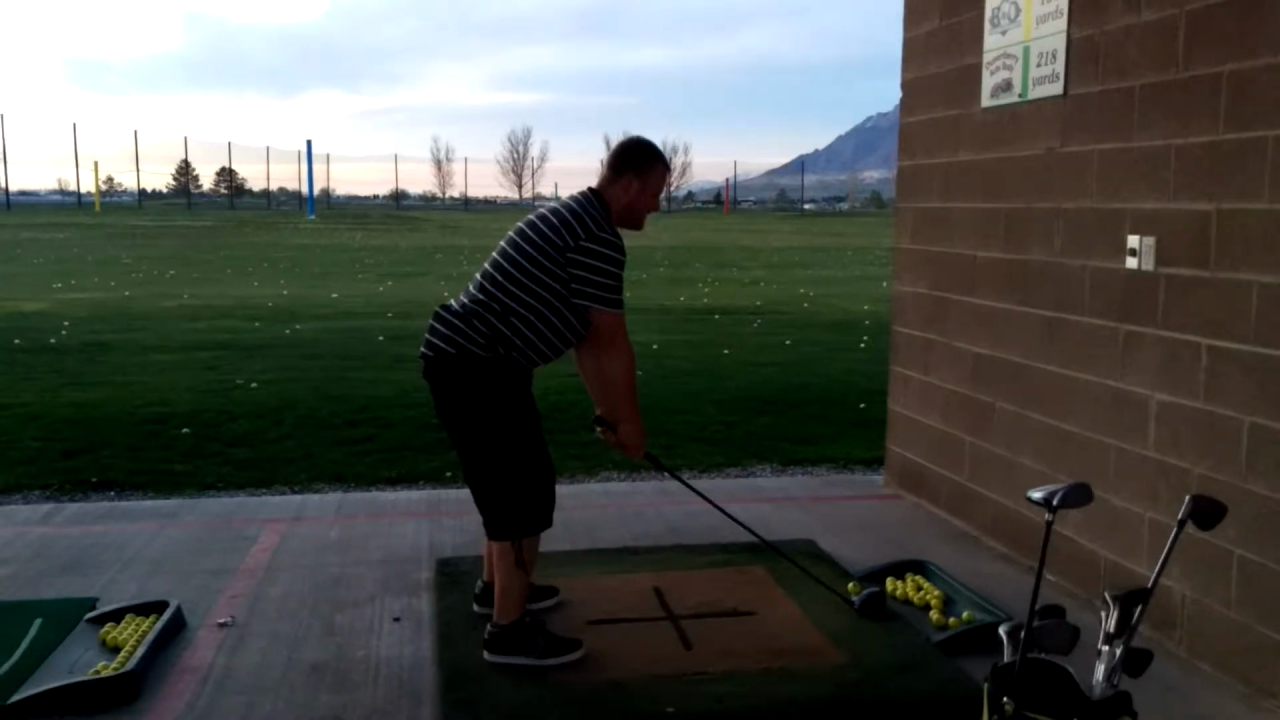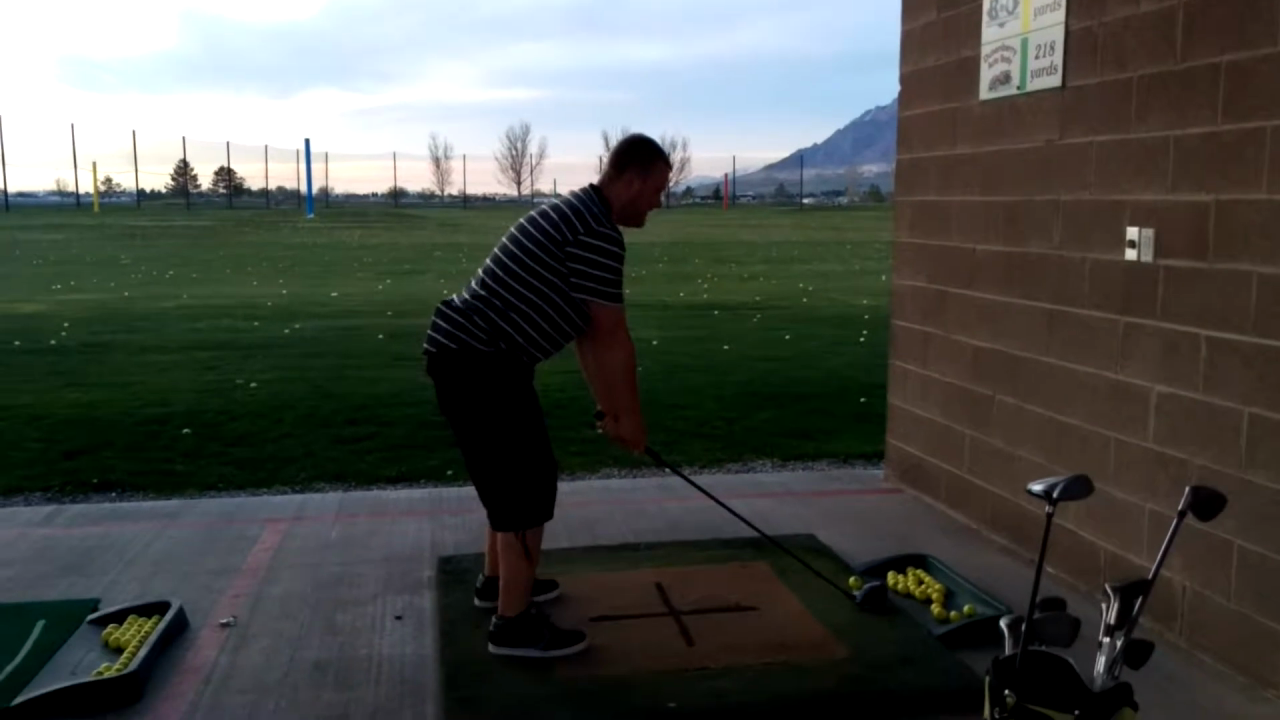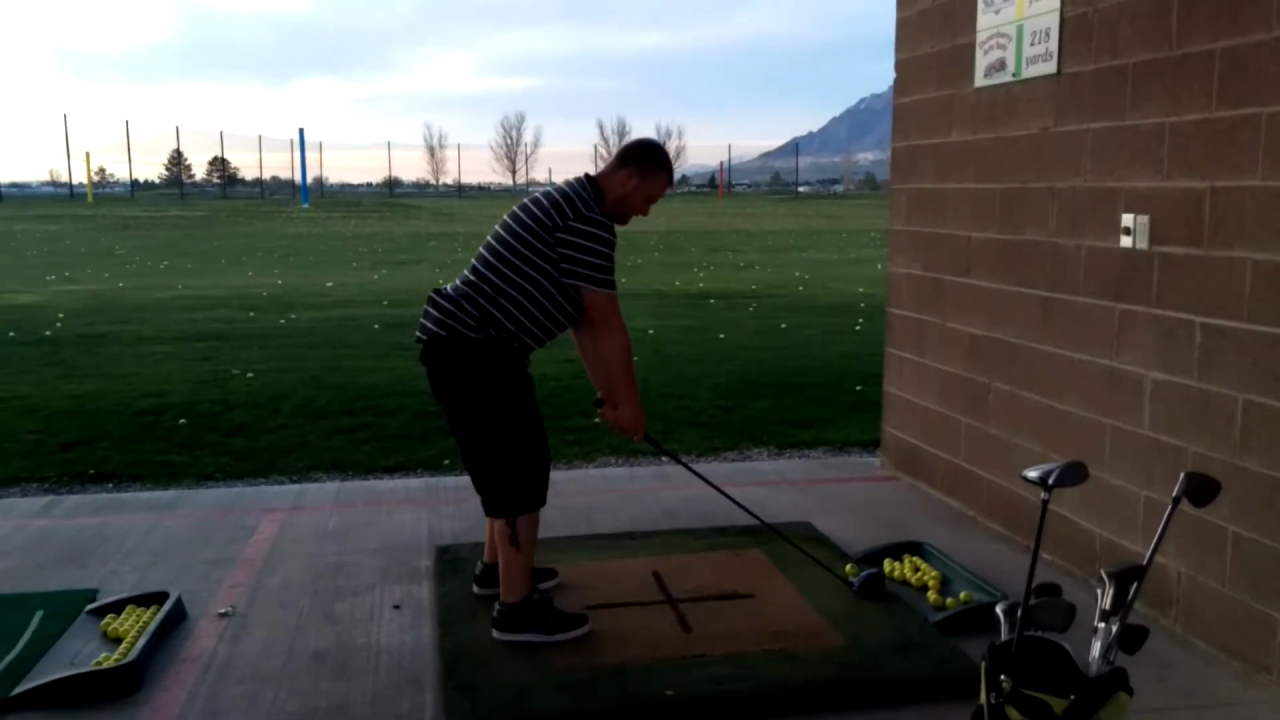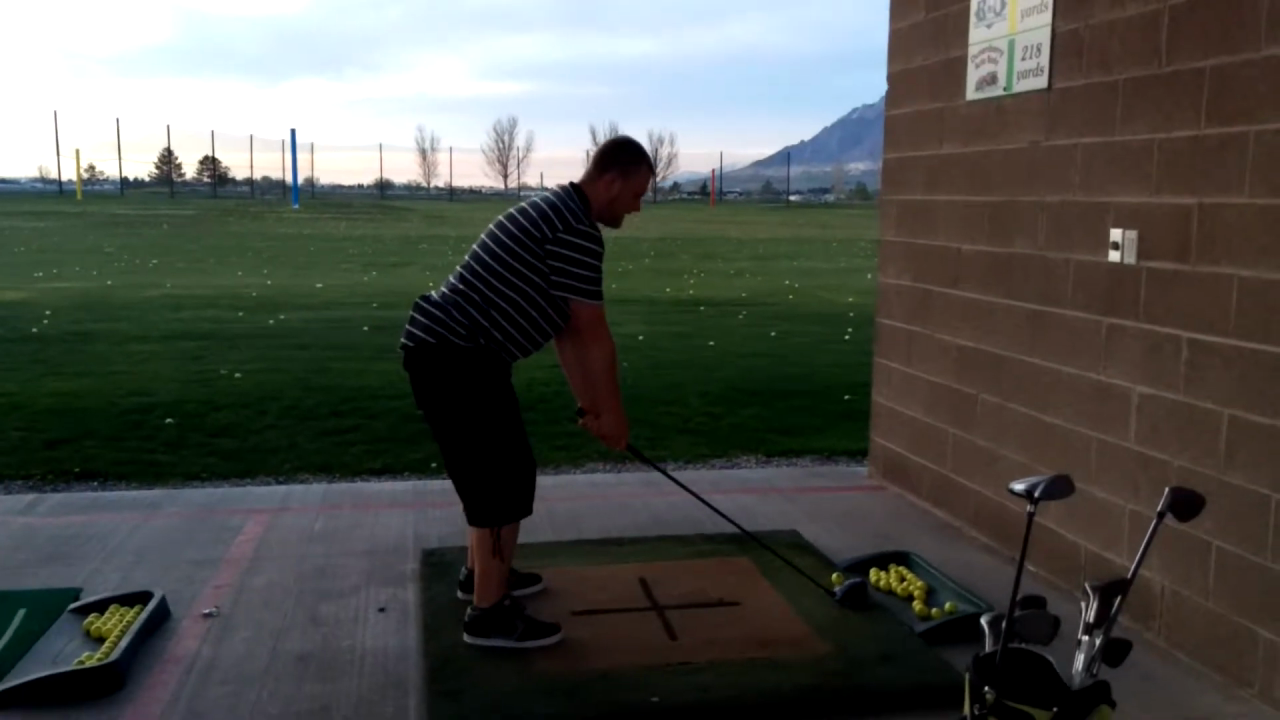
dt=0.7s
person 1, frame 1
left shoulder: (573, 219)
right shoulder: (598, 238)
left elbow: (585, 336)
right elbow: (612, 344)
left wrist: (606, 411)
right wrist: (629, 422)
left hip: (465, 356)
right hip: (478, 365)
left knee: (510, 478)
right knee: (524, 489)
left ankle: (496, 585)
right ankle: (509, 631)
person 1, frame 2
left shoulder: (575, 215)
right shoulder: (598, 234)
left elbow: (588, 333)
right elbow: (612, 338)
left wrist: (608, 409)
right wrist: (630, 416)
left hip: (464, 350)
right hip: (480, 361)
left knee: (511, 473)
right knee: (526, 483)
left ankle: (497, 579)
right ankle: (513, 624)
person 1, frame 3
left shoulder: (571, 205)
right shoulder: (587, 220)
left elbow: (583, 320)
right elbow: (606, 325)
left wrist: (607, 396)
right wrist: (628, 404)
left hip: (464, 341)
right hip: (472, 350)
left knee: (511, 461)
right knee: (520, 471)
left ankle: (498, 566)
right ankle: (516, 608)
person 1, frame 4
left shoulder: (556, 213)
right shoulder: (576, 230)
left elbow: (567, 330)
right elbow: (592, 335)
left wrist: (588, 405)
right wrist: (611, 414)
left hip: (443, 347)
right hip: (456, 355)
left knee: (494, 468)
right knee: (504, 478)
left ankle: (481, 571)
right ankle: (488, 612)
